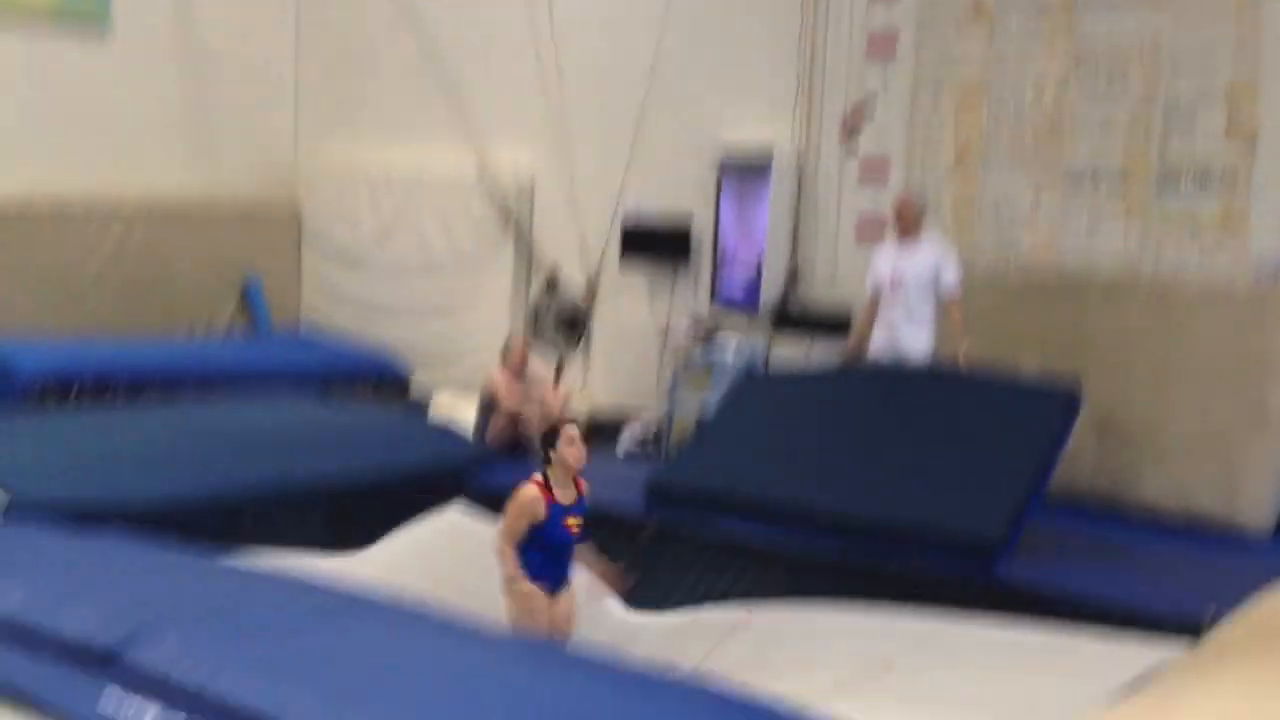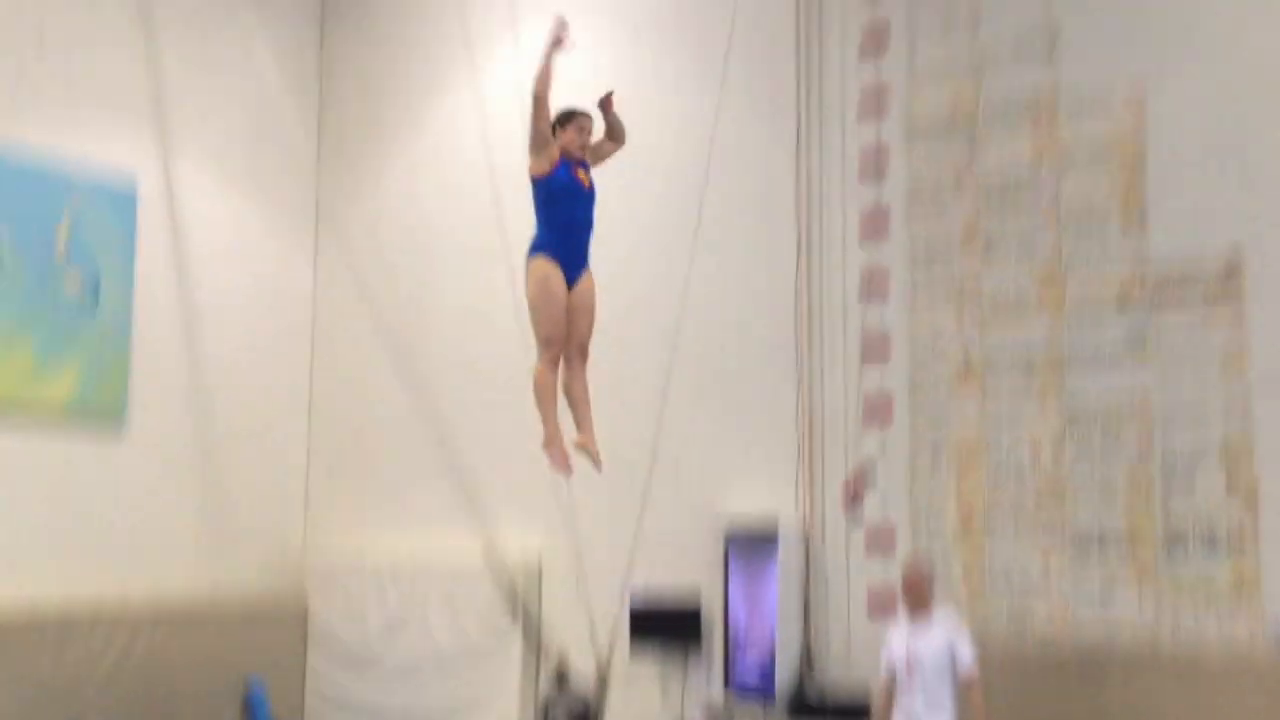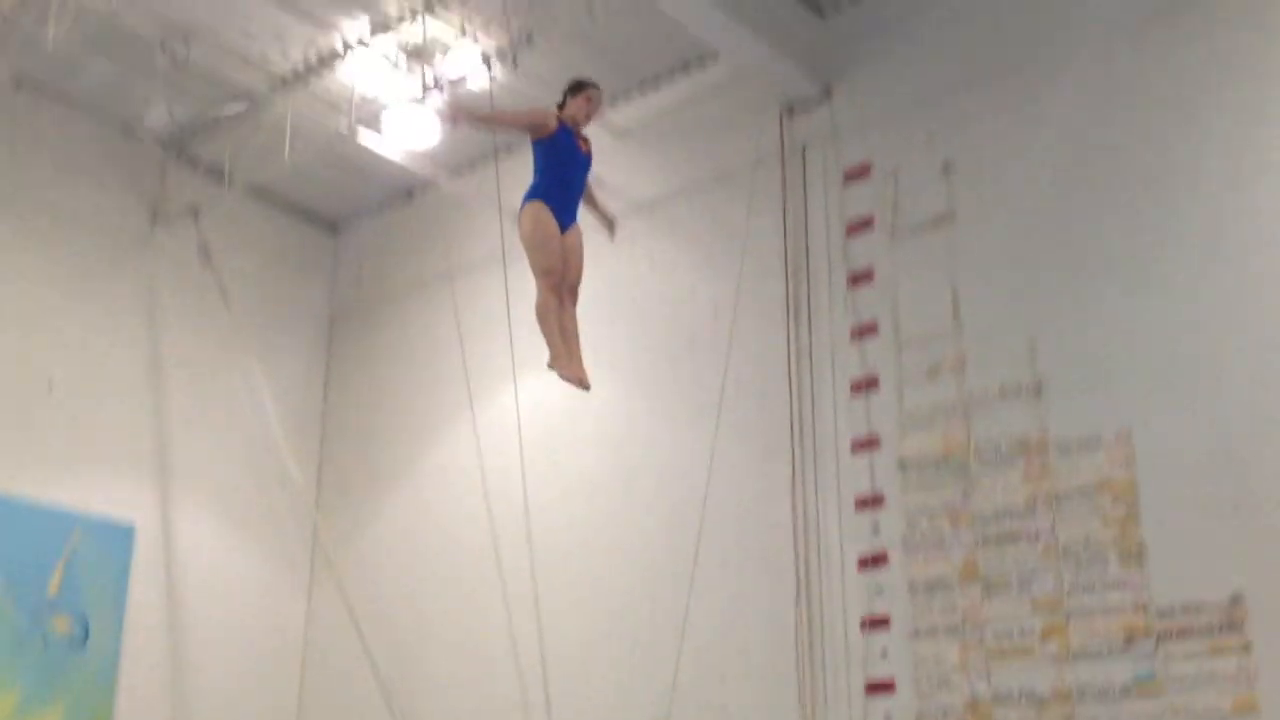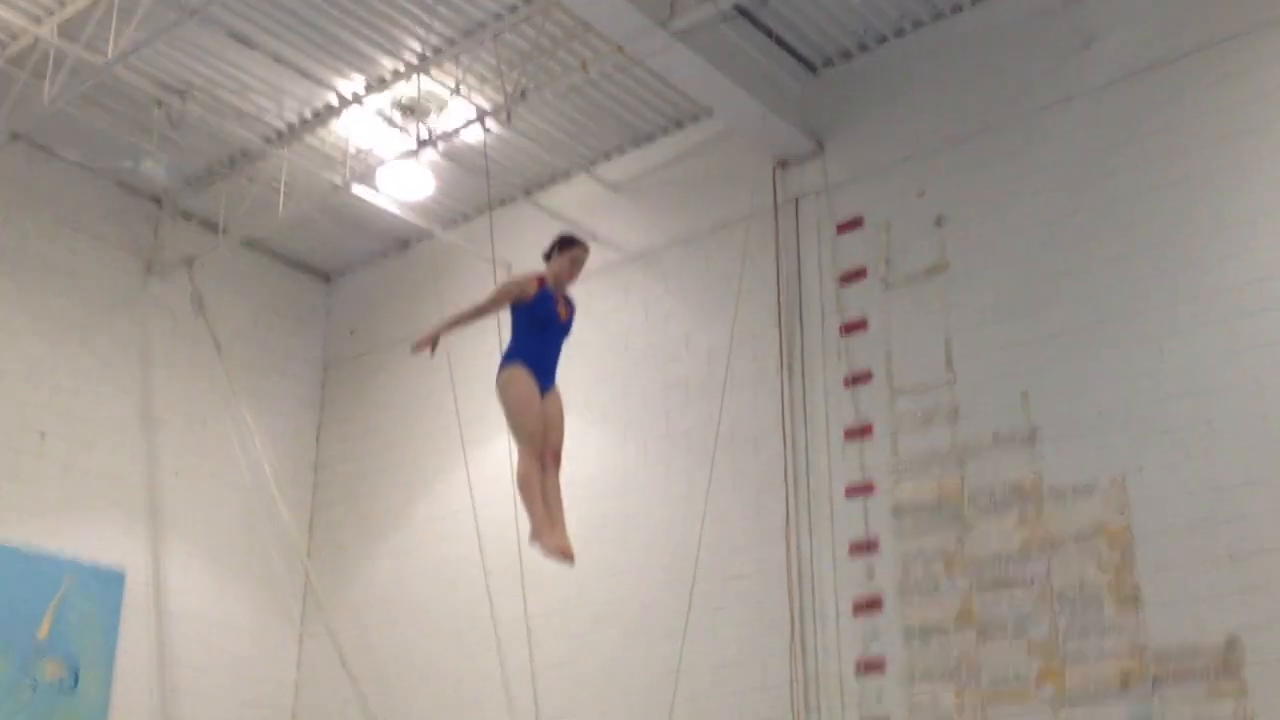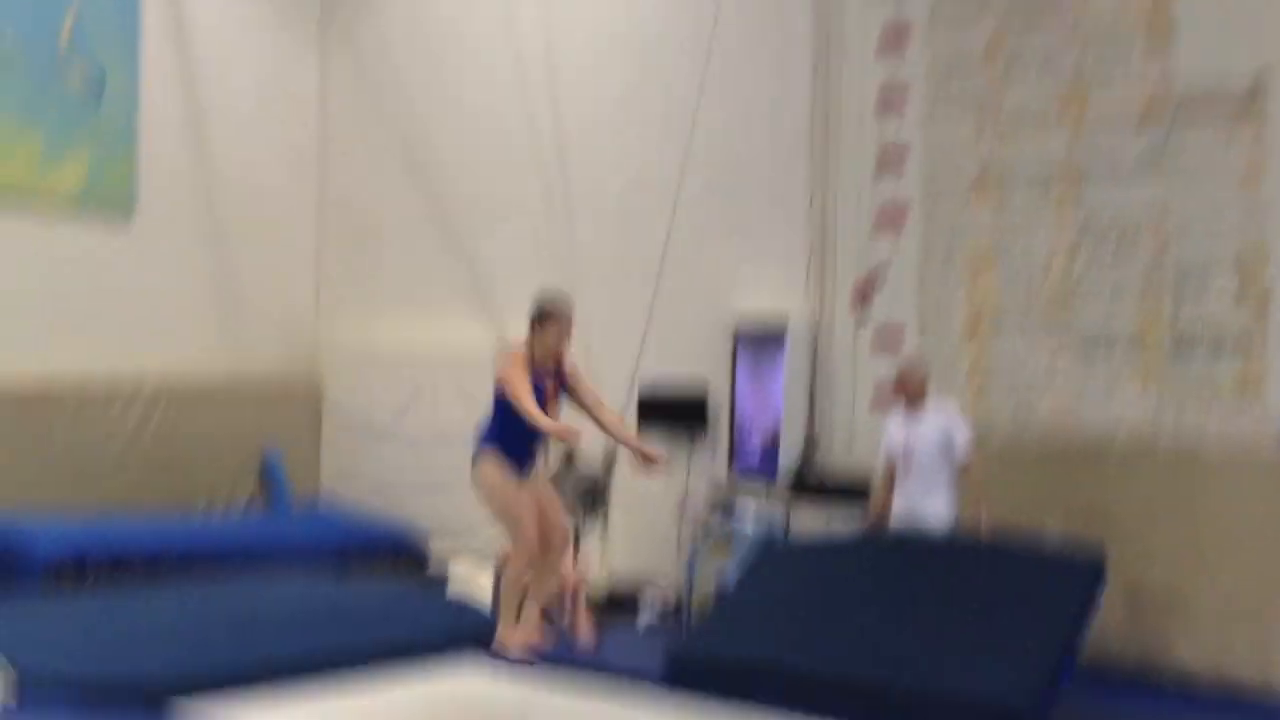
dt=0.5s
person 1, frame 1
left shoulder: (582, 489)
right shoulder: (531, 496)
right elbow: (504, 544)
left wrist: (603, 569)
right wrist: (516, 582)
left hip: (559, 585)
right hip: (530, 583)
person 1, frame 2
left shoulder: (584, 165)
right shoulder: (545, 155)
left elbow: (616, 139)
right elbow: (540, 100)
left wrist: (609, 112)
right wrist: (551, 50)
left hip: (580, 268)
right hip: (546, 261)
left knee: (577, 354)
right knee: (551, 351)
left ankle: (585, 430)
right ankle: (551, 432)
person 1, frame 3
left shoulder: (584, 143)
right shoulder: (547, 122)
right elbow: (505, 119)
left wrist: (601, 212)
right wrist: (466, 113)
left hip: (568, 220)
right hip: (540, 208)
left knee: (569, 293)
right knee: (549, 283)
left ankle: (575, 362)
right ankle: (559, 356)
person 1, frame 4
left shoulder: (568, 304)
right shoulder: (527, 286)
right elbow: (479, 309)
right wrist: (437, 332)
left hip: (547, 383)
right hip: (518, 372)
left knee: (551, 458)
right knee: (532, 449)
left ankle: (558, 533)
right ankle: (541, 528)
person 1, frame 5
left shoulder: (565, 372)
right shoulder: (515, 363)
left elbow: (599, 411)
right elbow: (524, 402)
left wrist: (635, 446)
right wrist: (549, 425)
left hip: (525, 465)
right hip: (495, 460)
left knee: (557, 540)
right knee: (529, 543)
left ankle: (529, 621)
right ankle: (507, 629)
